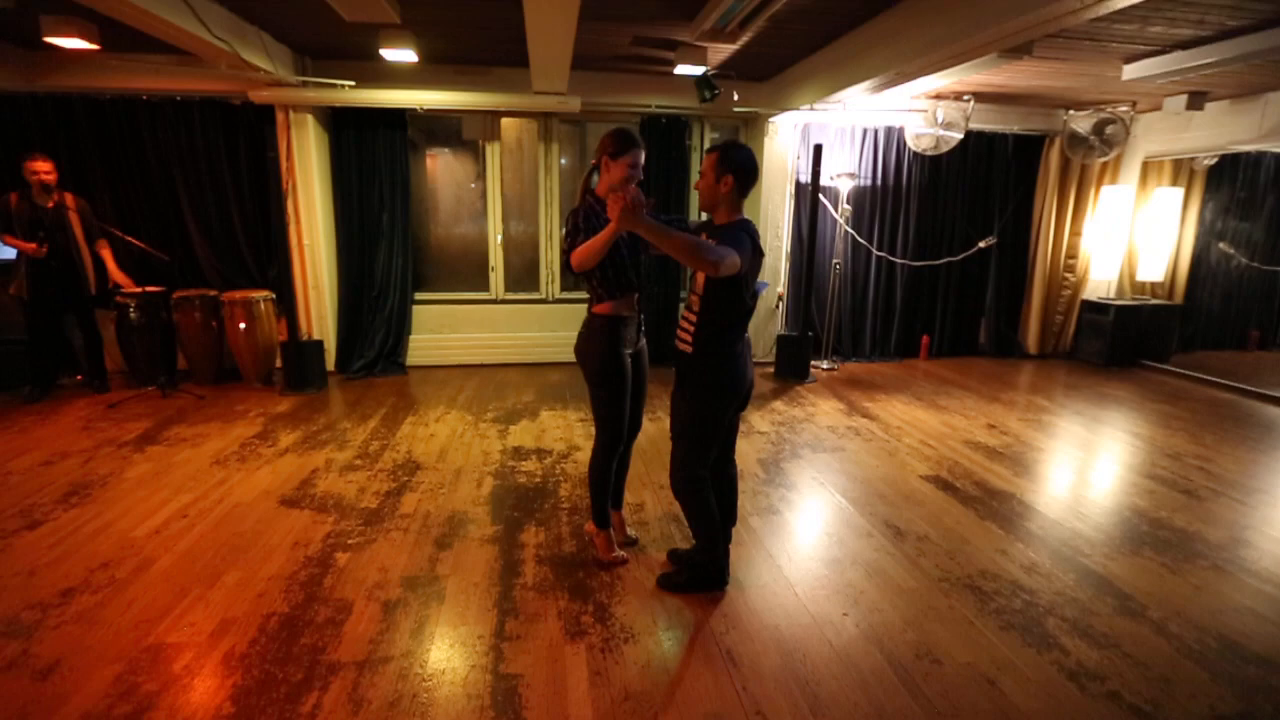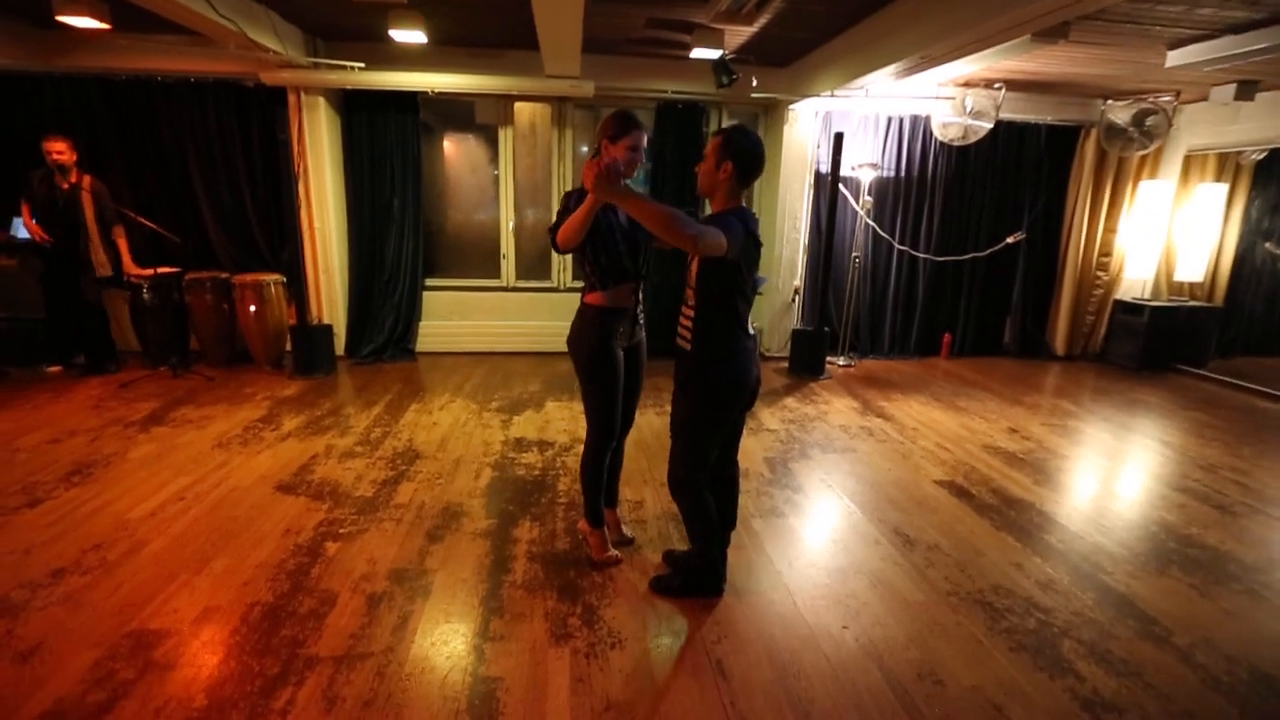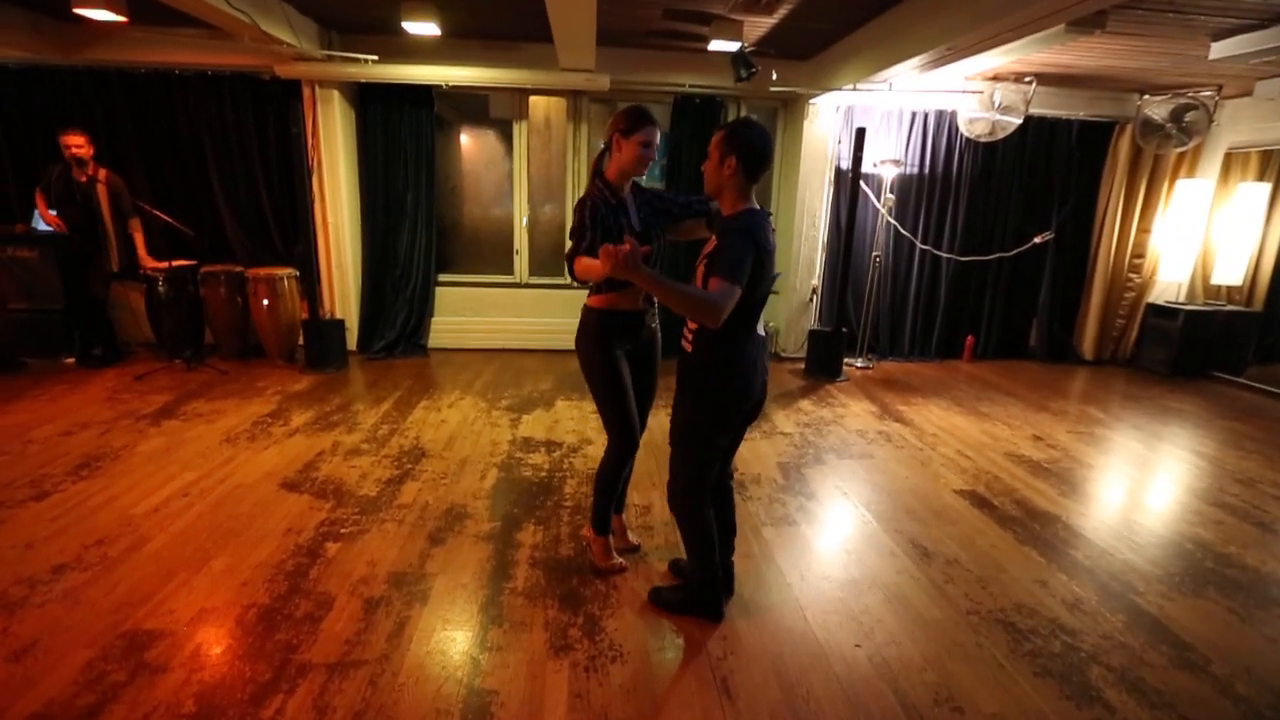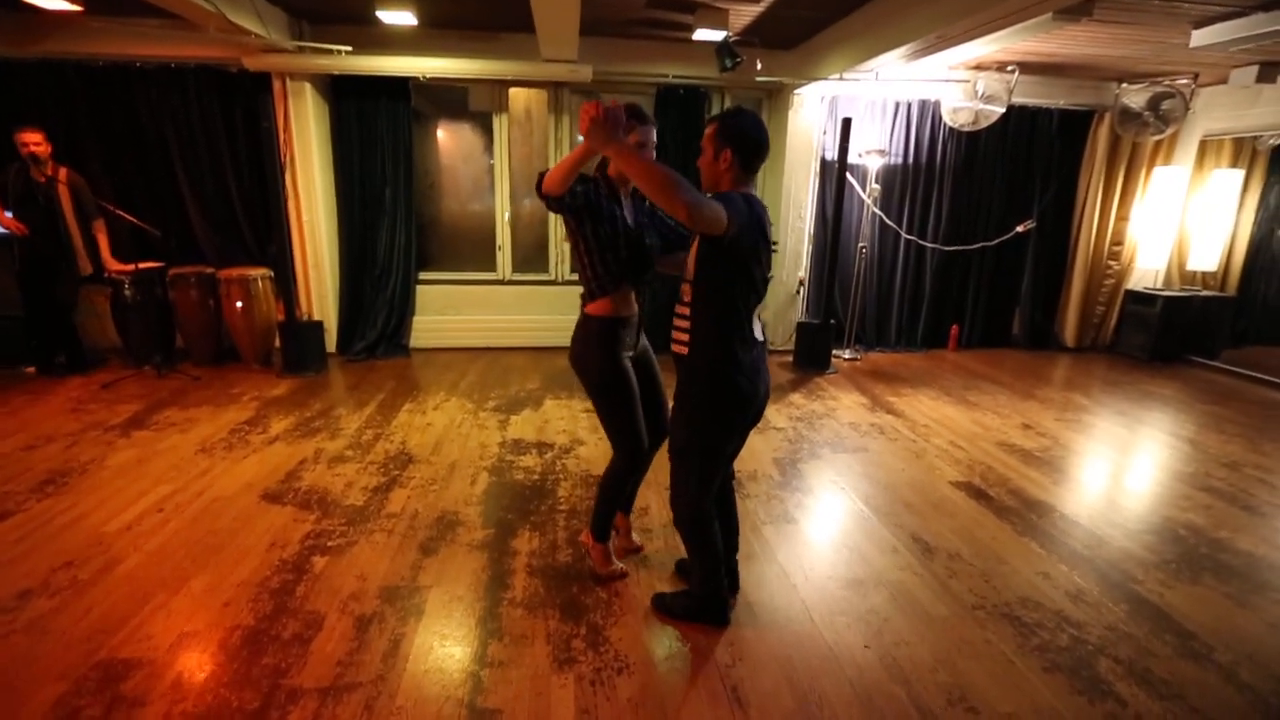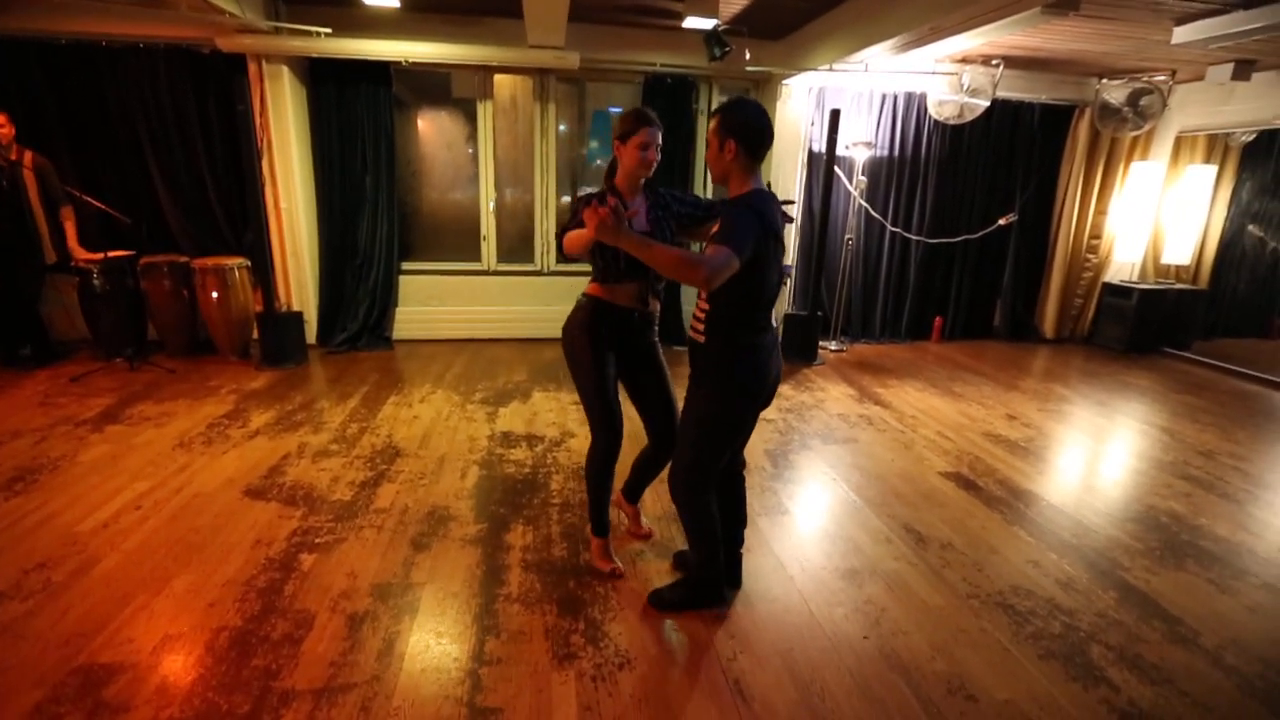
dt=0.7s
person 1, frame 1
left shoulder: (739, 239)
right shoulder: (715, 230)
left elbow: (712, 262)
right elbow: (687, 246)
left wrist: (639, 225)
left hip: (711, 374)
right hip: (721, 370)
left knee: (689, 474)
right knee: (718, 465)
left ankle: (710, 567)
right ankle: (713, 552)
person 1, frame 2
left shoulder: (733, 227)
right shoulder: (730, 223)
left elbow: (688, 235)
right elbow: (689, 235)
left wrist: (617, 194)
right wrist: (620, 199)
left hip: (713, 372)
right hip: (730, 366)
left knee: (687, 475)
right knee: (720, 467)
left ankle: (706, 573)
right ankle: (712, 557)
person 1, frame 3
left shoulder: (739, 234)
right shoulder: (751, 223)
left elbow: (712, 310)
left wrist: (637, 274)
left hip: (716, 379)
right hip: (741, 374)
left knee: (688, 490)
right knee: (715, 478)
left ankle: (705, 593)
right ankle: (716, 571)
person 1, frame 4
left shoulder: (735, 210)
right shoulder: (744, 214)
left elbow: (687, 205)
right elbow: (695, 256)
left wrist: (613, 146)
left hip: (717, 382)
right hip: (737, 376)
left knee: (691, 495)
right knee: (715, 479)
left ankle: (710, 598)
right ankle: (723, 570)
person 1, frame 5
left shoulder: (746, 213)
right shoulder: (760, 205)
left elbow: (706, 274)
left wrist: (625, 240)
left hip: (730, 370)
right hip: (749, 363)
left knee: (689, 479)
right knee: (725, 467)
left ankle: (706, 582)
right ankle: (725, 563)
person 2, frame 1
right shoulder: (585, 215)
right elbow: (577, 262)
right wrist: (616, 225)
left hip: (634, 331)
right hip: (605, 336)
left knee: (630, 430)
right knee: (611, 435)
left ankle: (613, 513)
right ankle: (599, 526)
person 2, frame 2
right shoulder: (582, 200)
right elbow: (562, 242)
right wrist: (596, 196)
left hip: (633, 324)
right hip: (598, 327)
left knee: (622, 427)
right knee: (602, 431)
left ankle: (608, 511)
right ankle: (593, 525)
person 2, frame 3
left shoulder: (646, 199)
right shoulder: (593, 204)
left elbow: (699, 215)
right elbow: (578, 266)
right wrist: (608, 266)
left hip: (645, 327)
right hip: (604, 331)
left knee: (634, 432)
right knee: (625, 437)
left ankle: (614, 516)
right ankle: (597, 530)
person 2, frame 4
left shoulder: (641, 205)
right shoulder: (588, 194)
left elbow: (682, 246)
right elbow: (548, 189)
right wrist: (591, 146)
left hip: (632, 333)
right hip: (601, 339)
left knee: (658, 429)
right knee: (632, 447)
left ankle: (622, 514)
right ankle: (597, 536)
person 2, frame 5
left shoulder: (668, 203)
right shoulder: (594, 203)
left elbow: (722, 214)
right elbow: (567, 243)
right wrist: (592, 233)
left hip: (642, 330)
right hip: (594, 325)
left knee: (668, 435)
right knee: (608, 431)
left ankle: (628, 498)
right ankle: (599, 536)
person 3, frame 1
left shoulder: (73, 204)
left elbow: (97, 237)
left wrist: (112, 269)
right wrist: (22, 245)
left hip: (76, 275)
right hip: (40, 277)
left knee: (89, 328)
right knee: (43, 331)
left ankle: (97, 377)
right ankle: (41, 382)
person 3, frame 2
left shoulder: (91, 186)
right shoulder: (39, 181)
left elbow: (113, 223)
right elbow: (26, 202)
left wrist: (126, 258)
right wrist: (28, 223)
left hip: (87, 257)
right hip: (56, 257)
left knee: (90, 304)
right knee: (64, 310)
left ankle: (106, 356)
right ankle: (92, 357)
person 3, frame 3
left shoulder: (108, 180)
right shoulder: (57, 175)
left elbow: (131, 216)
right elbow: (40, 191)
left wrist: (141, 252)
right wrist: (44, 213)
left hip: (101, 250)
right hip: (71, 250)
left knee: (95, 299)
right knee: (75, 303)
left ankle: (108, 350)
right ankle: (87, 349)
person 3, frame 4
left shoulder: (69, 179)
left elbow: (94, 217)
left wrist: (106, 255)
left hip: (66, 257)
right hip: (31, 258)
left knee: (61, 308)
right knee: (35, 312)
left ankle: (74, 360)
right ankle: (45, 359)
person 3, frame 5
left shoulder: (35, 163)
left elbow: (62, 203)
left wrist: (72, 244)
left hip: (33, 247)
left knee: (24, 300)
left ankle: (41, 353)
